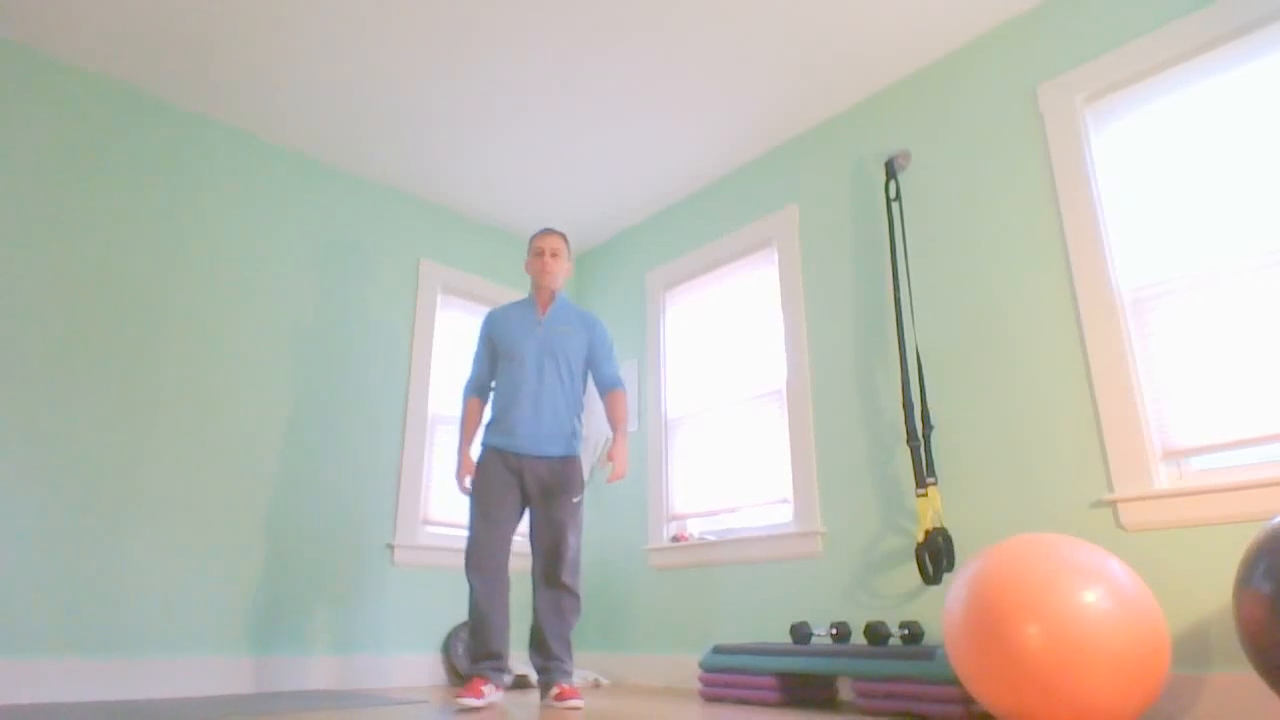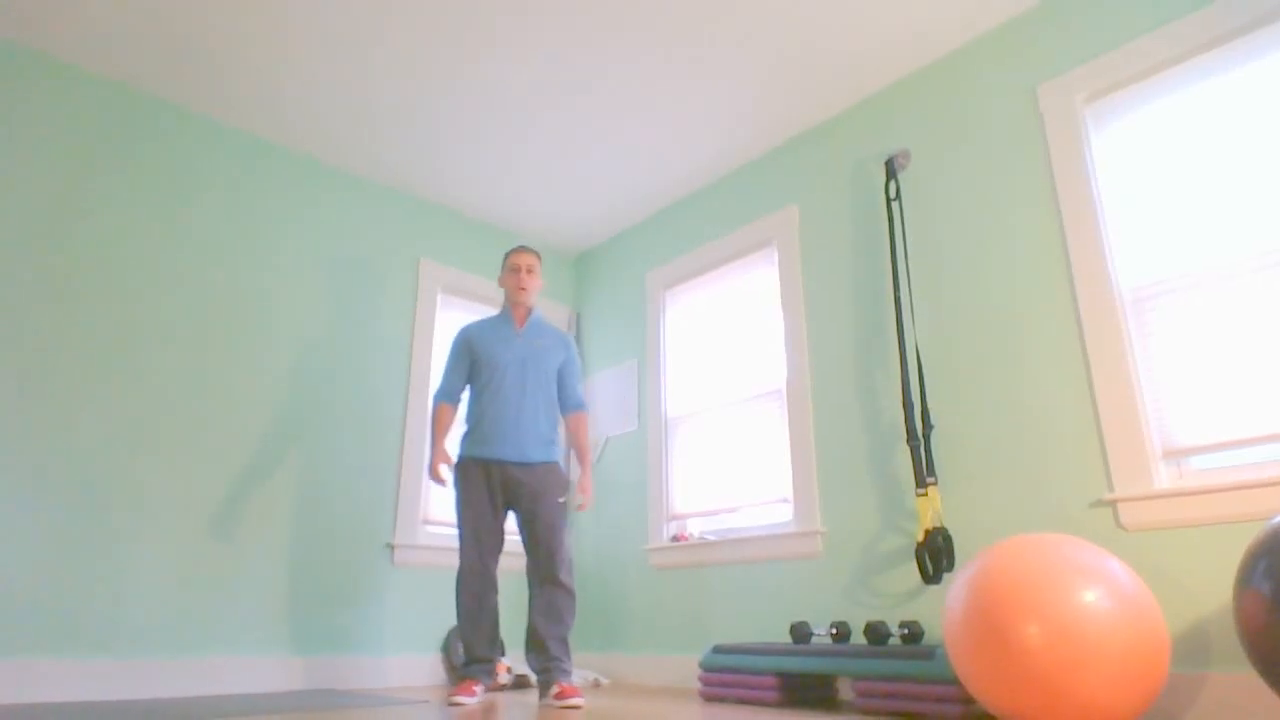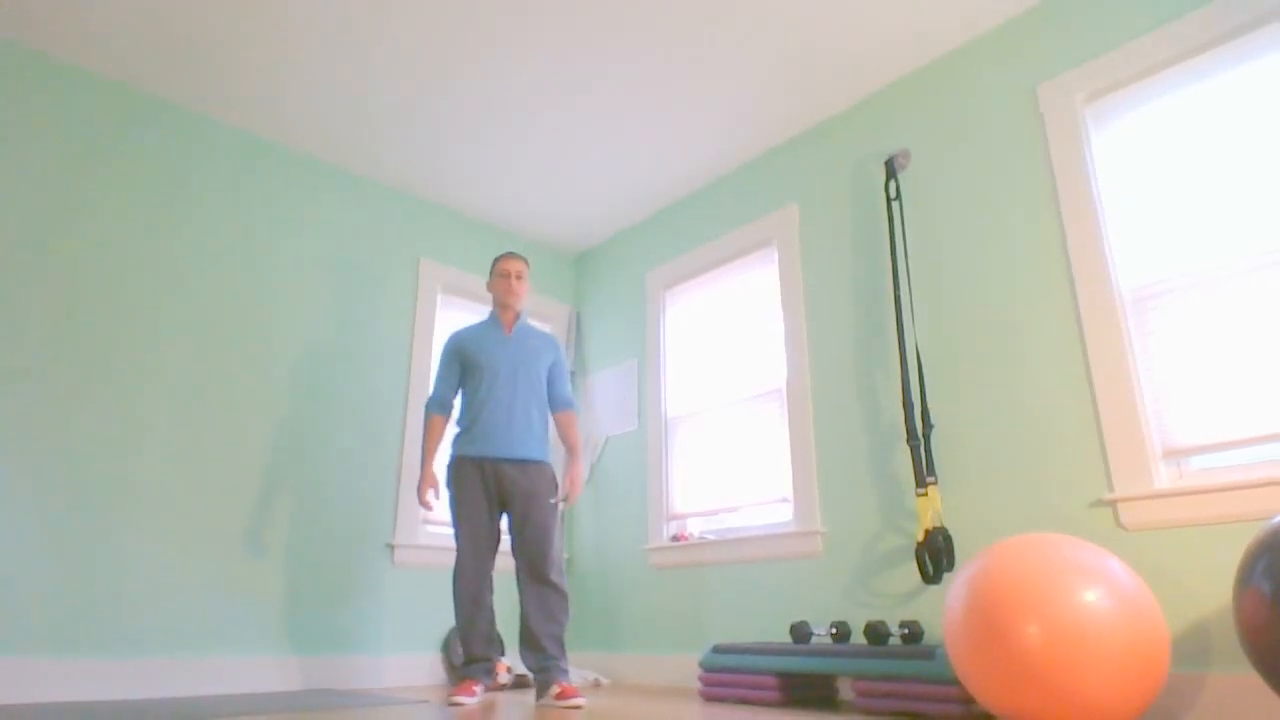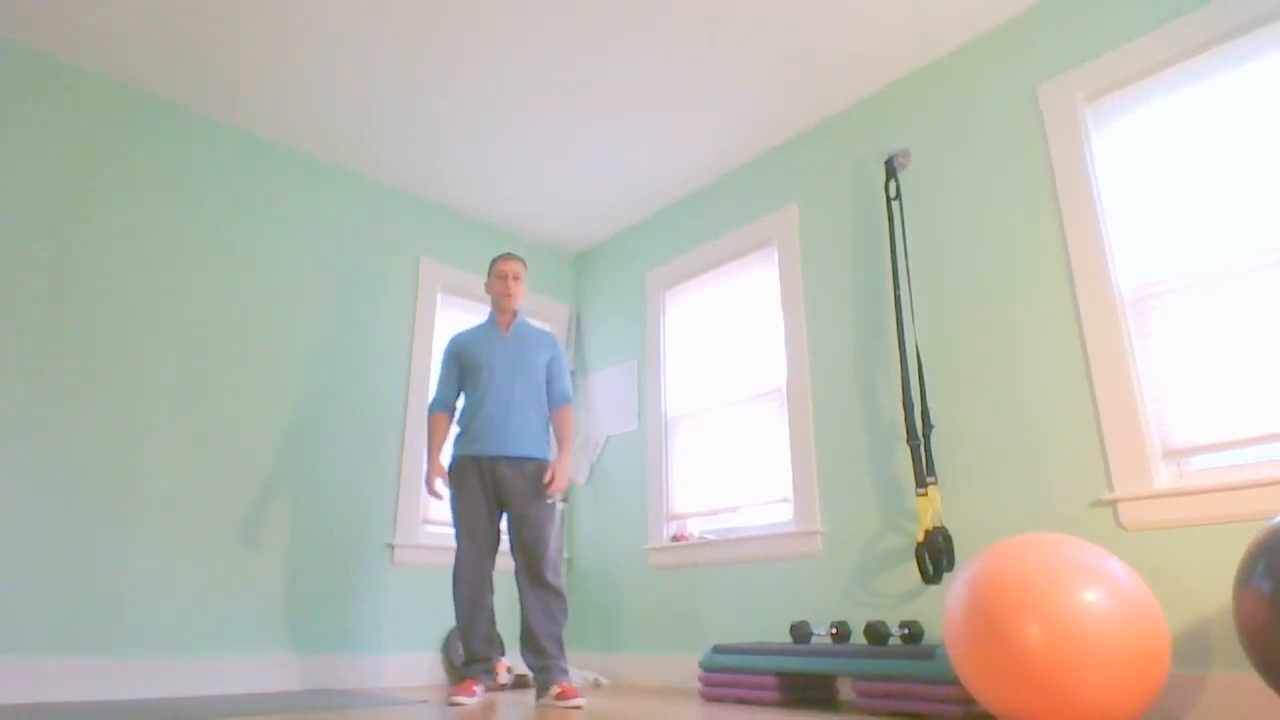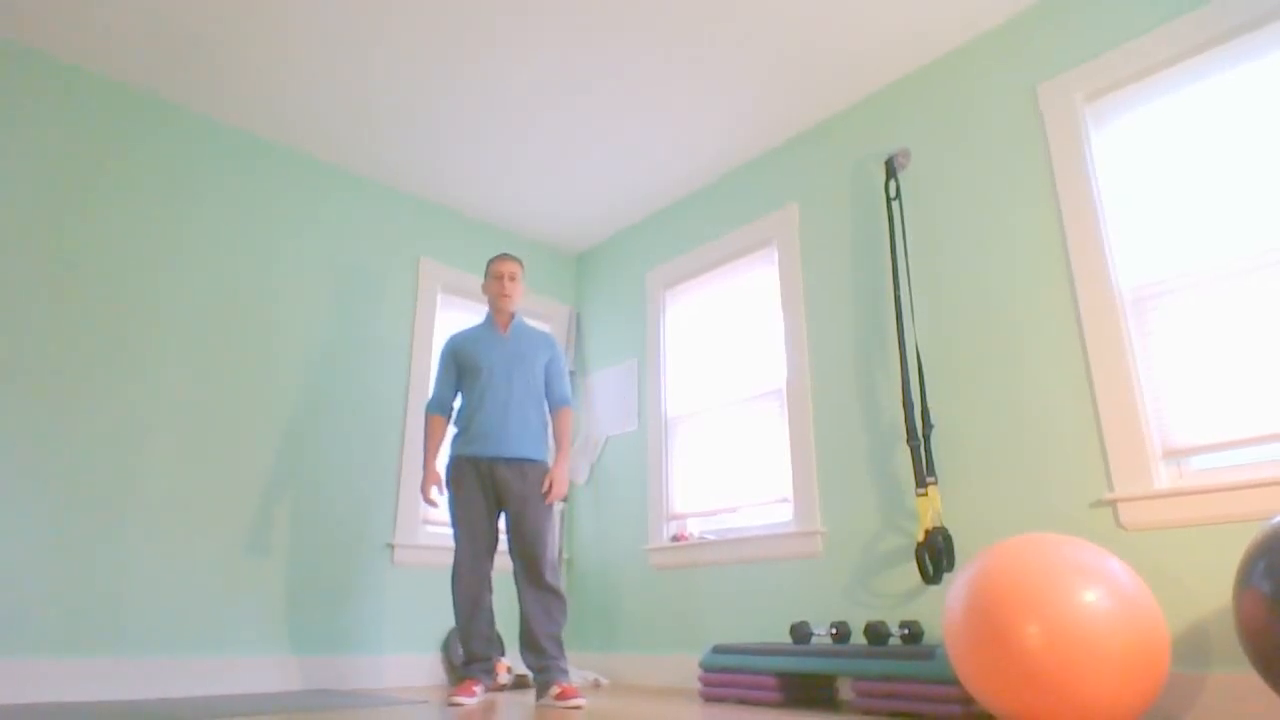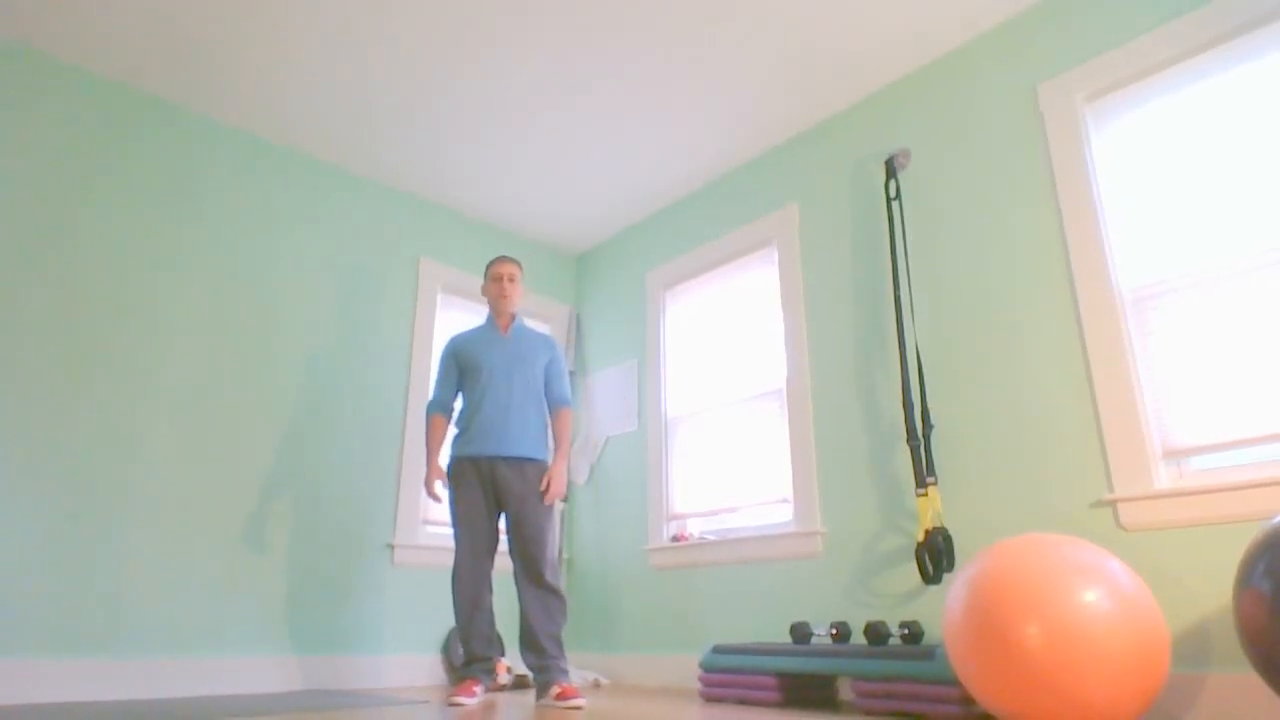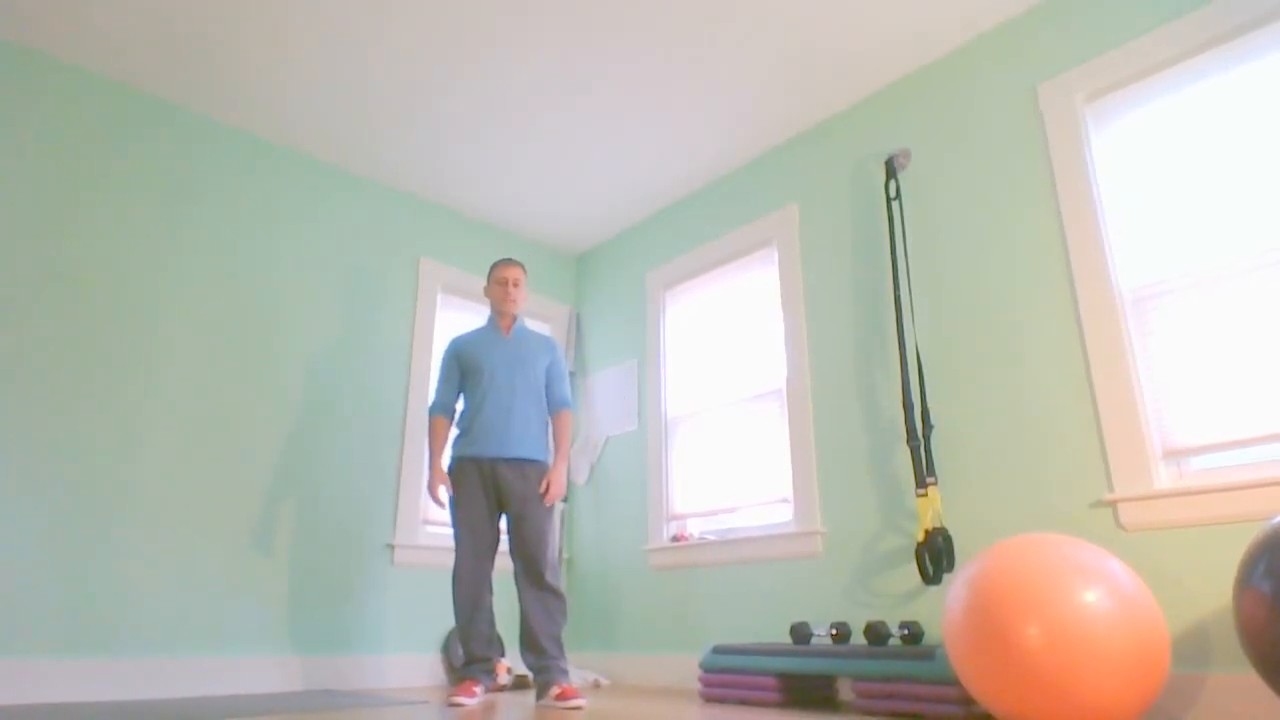
dt=0.4s
person 1, frame 1
left shoulder: (588, 325)
right shoulder: (497, 321)
left elbow: (611, 384)
right elbow: (477, 388)
left wrist: (619, 438)
right wrist: (464, 451)
left hip: (560, 461)
right hip: (499, 455)
left knee: (558, 569)
right knee: (485, 557)
left ankle: (556, 676)
right ankle: (488, 672)
person 1, frame 2
left shoulder: (560, 342)
right shoulder: (472, 335)
left elbow: (573, 406)
right elbow: (448, 395)
left wrist: (585, 465)
right wrist: (438, 446)
left hip: (541, 467)
right hip: (479, 465)
left knee: (553, 568)
right knee: (476, 569)
left ankle: (555, 675)
right ankle: (478, 671)
person 1, frame 3
left shoulder: (548, 345)
right shoulder: (462, 341)
left elbow: (563, 405)
right elbow: (439, 405)
left wrist: (576, 459)
right wrist: (427, 464)
left hip: (532, 466)
right hip: (472, 465)
left knee: (543, 567)
right knee: (473, 568)
left ankle: (551, 674)
right ankle: (477, 671)
person 1, frame 4
left shoulder: (547, 343)
right shoulder: (462, 343)
left elbow: (562, 401)
right elbow: (442, 405)
left wrist: (564, 455)
right wrist: (433, 458)
left hip: (530, 464)
right hip: (471, 464)
left knee: (540, 566)
right knee: (473, 567)
left ankle: (551, 675)
right ankle: (478, 672)
person 1, frame 5
left shoulder: (545, 344)
right shoulder: (459, 344)
left elbow: (561, 405)
right elbow: (439, 406)
left wrist: (562, 462)
right wrist: (429, 463)
left hip: (528, 465)
right hip: (469, 464)
left knee: (538, 566)
right knee: (471, 568)
left ankle: (551, 675)
right ankle: (477, 672)
person 1, frame 6
left shoulder: (545, 345)
right shoulder: (460, 345)
left elbow: (560, 404)
right elbow: (440, 406)
left wrist: (561, 461)
right wrist: (432, 460)
left hip: (528, 464)
right hip: (470, 464)
left knee: (538, 565)
right knee: (472, 567)
left ankle: (551, 675)
right ankle: (477, 672)
person 1, frame 7
left shoulder: (546, 347)
right shoulder: (462, 346)
left elbow: (561, 407)
right elbow: (442, 408)
left wrist: (560, 463)
right wrist: (435, 464)
left hip: (529, 466)
right hip: (471, 465)
left knee: (539, 567)
right knee: (472, 568)
left ankle: (551, 675)
right ankle: (477, 672)
